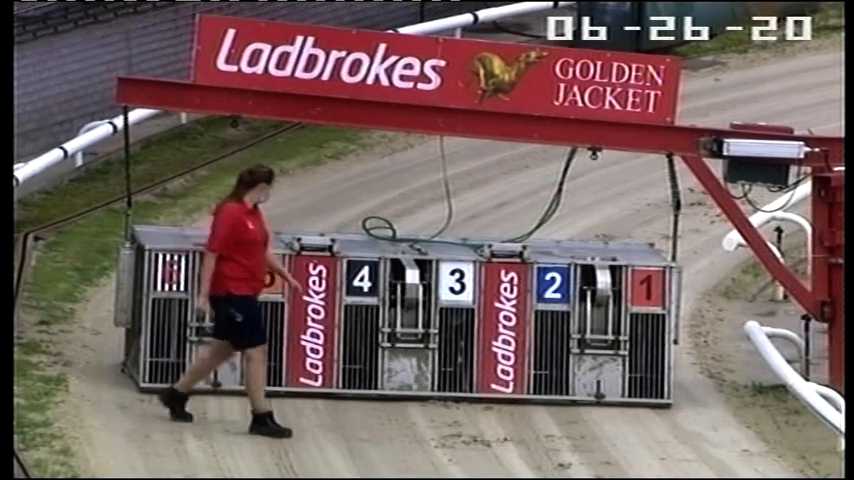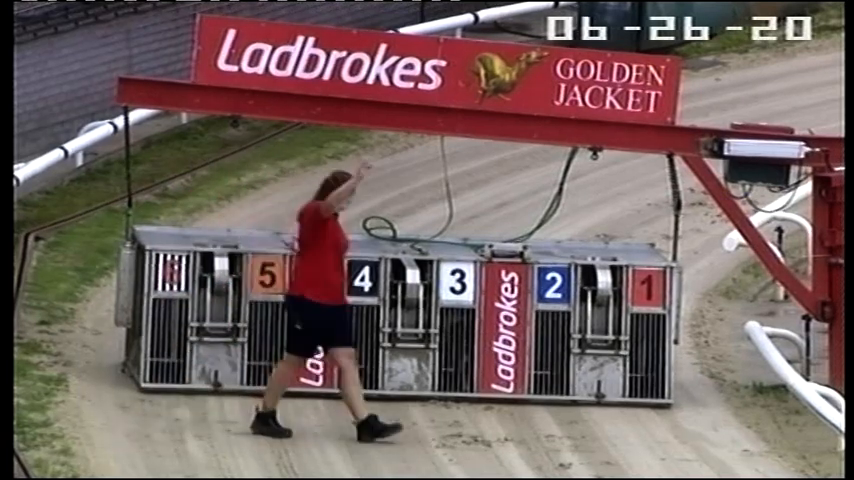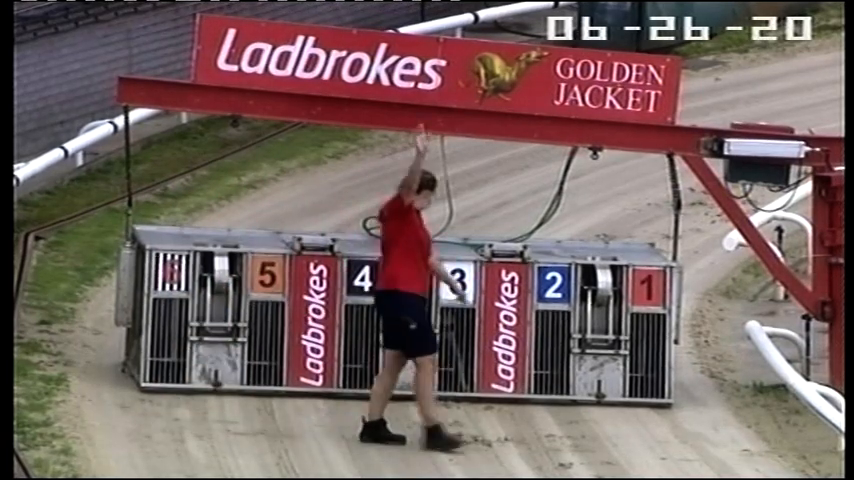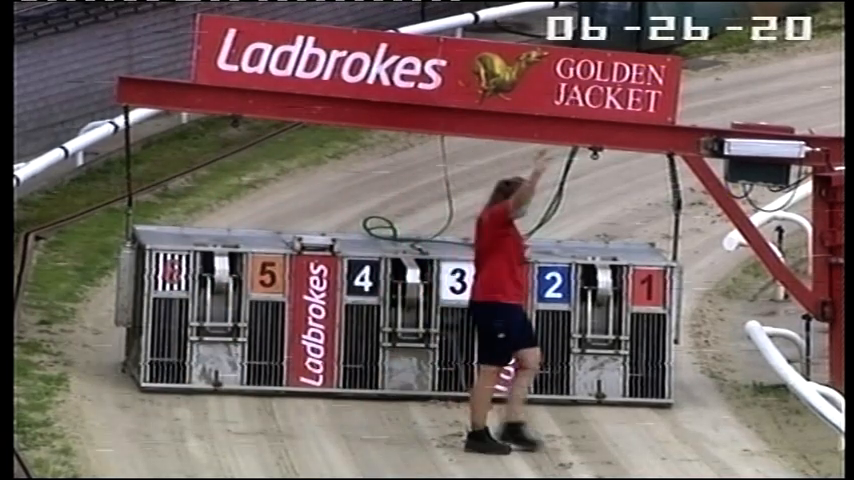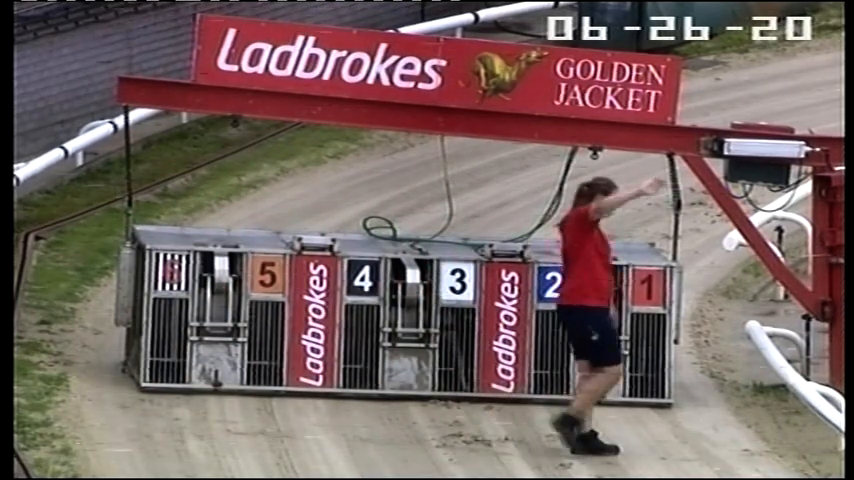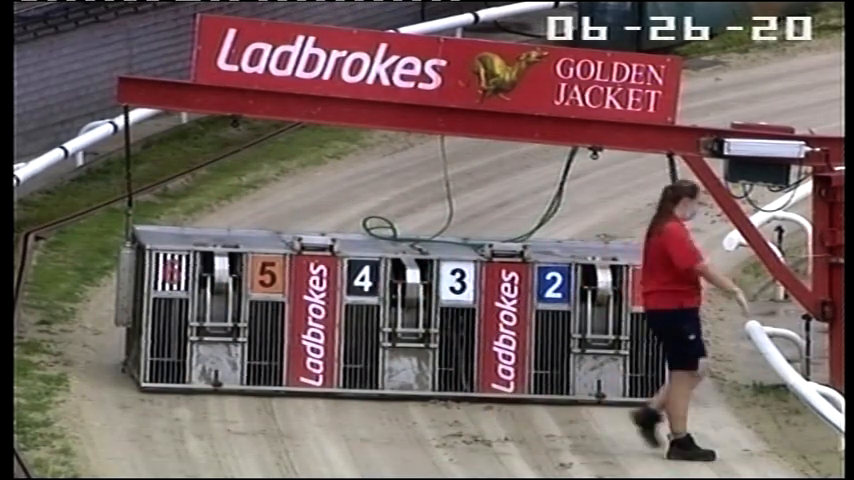
dt=0.5s
person 1, frame 1
left shoulder: (255, 213)
right shoulder: (230, 213)
left elbow: (264, 251)
right elbow: (211, 254)
left wrist: (287, 276)
right wrist: (203, 294)
left hip: (247, 294)
right hip: (233, 295)
left knee: (221, 351)
right knee: (257, 353)
left ankle: (176, 393)
right ankle: (262, 418)
person 1, frame 2
left shoulder: (332, 219)
right shoulder: (316, 212)
right elbow: (331, 202)
right wrist: (355, 180)
left hip: (333, 301)
right hip: (308, 300)
left knee: (348, 362)
right knee: (294, 361)
left ankle: (366, 424)
right ankle: (264, 417)
person 1, frame 3
left shoulder: (413, 218)
right shoulder: (398, 210)
left elbow: (427, 257)
right elbow: (408, 186)
left wrist: (451, 283)
right wrist: (420, 157)
left hip: (406, 296)
right hip: (400, 296)
left knee: (394, 363)
right knee: (426, 362)
left ankle: (373, 426)
right ankle: (433, 432)
person 1, frame 4
left shoulder: (503, 225)
right shoulder: (495, 217)
right elbow: (519, 199)
right wrist: (535, 175)
left hip: (507, 304)
right hip: (494, 304)
left knee: (530, 362)
right knee: (491, 370)
left ankle: (513, 426)
right ankle: (477, 435)
person 1, frame 5
left shoulder: (589, 226)
right shoulder: (579, 218)
right elbow: (604, 207)
right wrist: (639, 191)
left hip: (585, 307)
right hip: (584, 308)
left knee: (590, 372)
right knee: (611, 371)
left ankle: (584, 436)
right ankle: (570, 419)
person 1, frame 6
left shoulder: (661, 228)
right shoulder: (673, 231)
right elbow: (699, 267)
right wrist: (734, 290)
left hip: (665, 310)
right hip: (674, 310)
left knee: (695, 369)
right knee: (684, 375)
left ankle: (650, 412)
right ankle: (680, 442)
